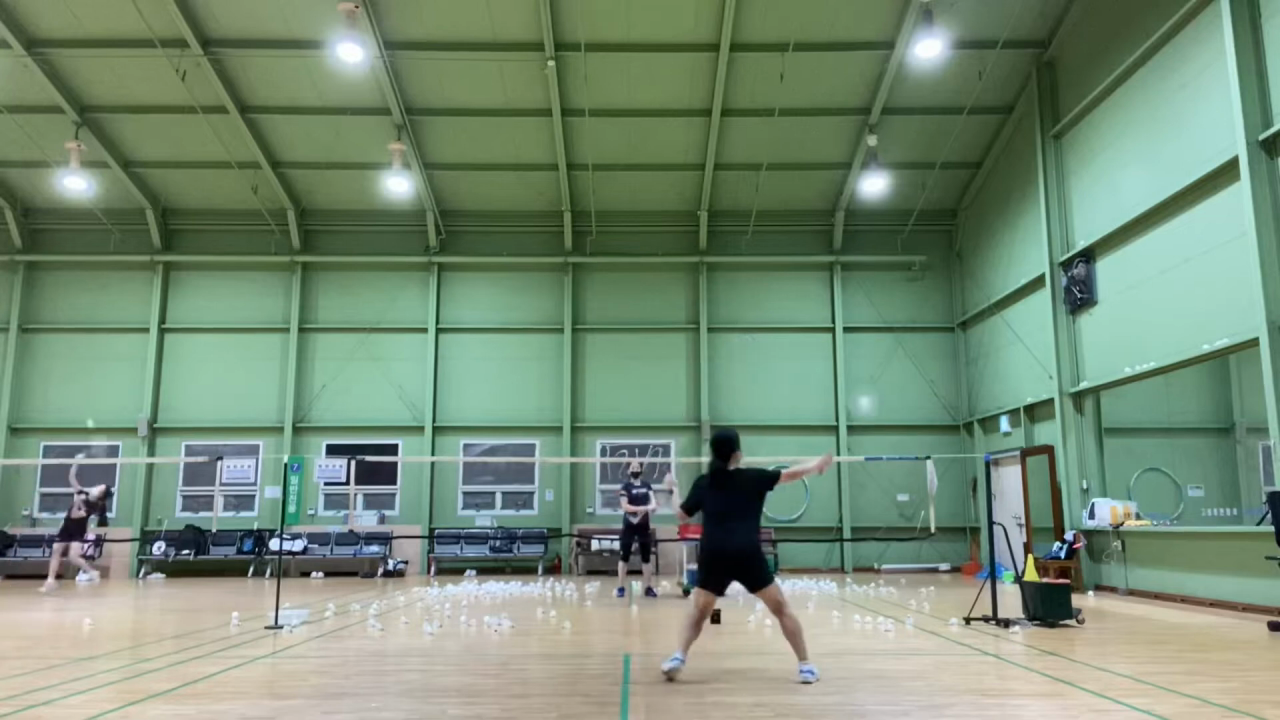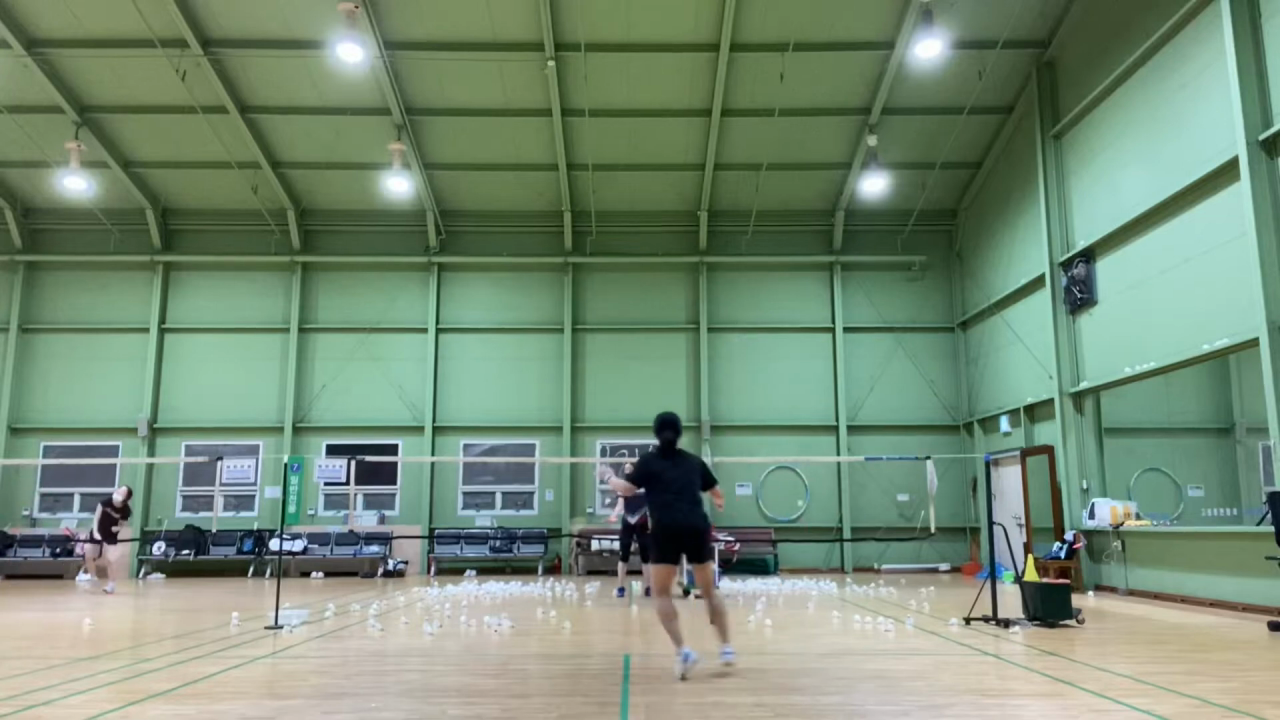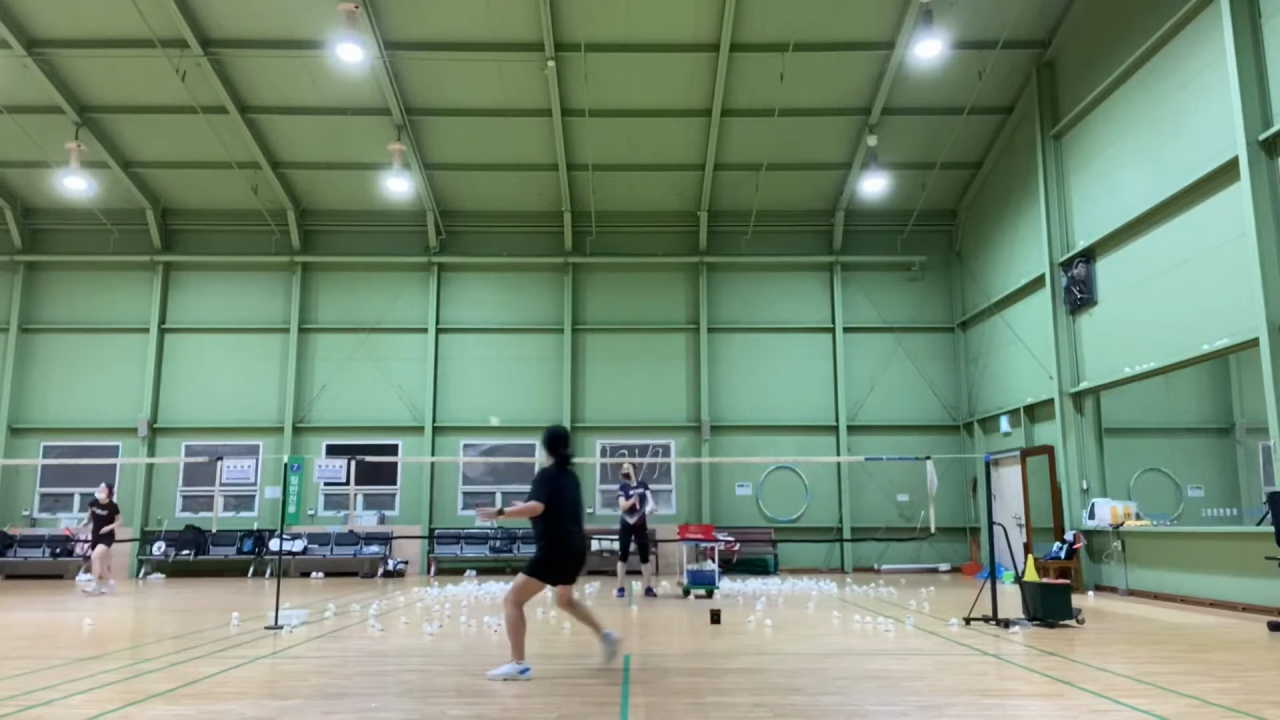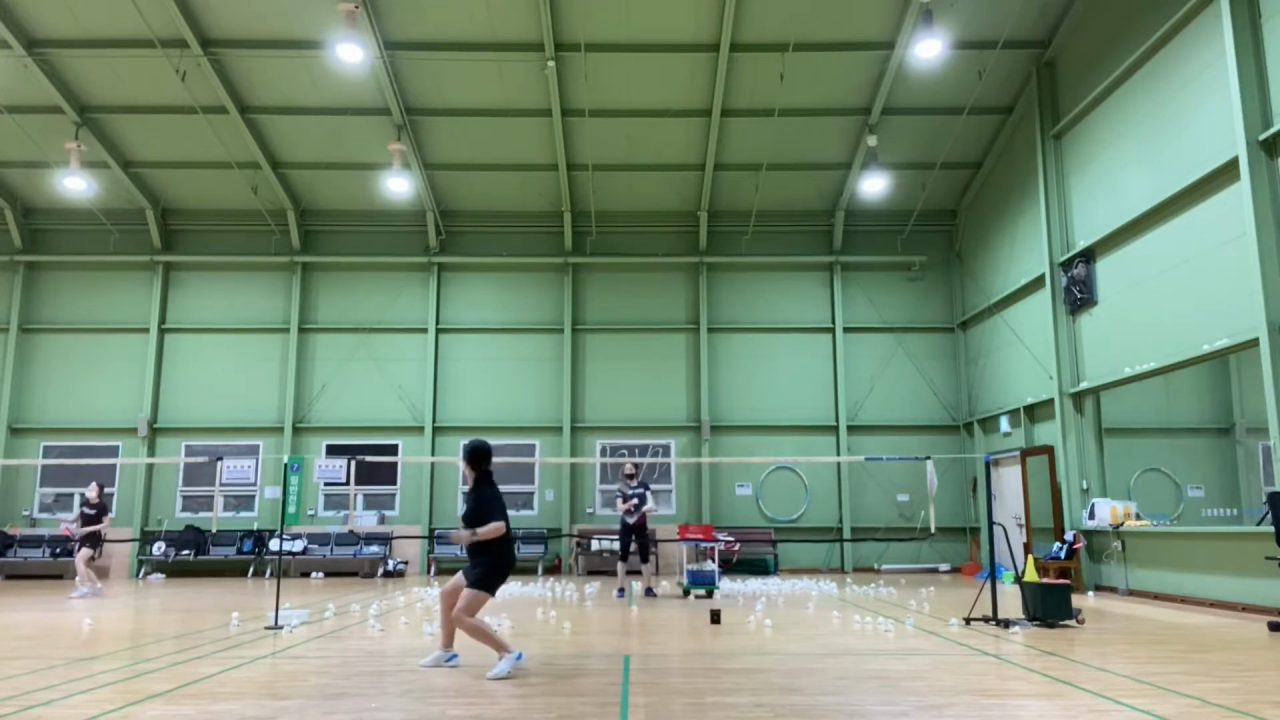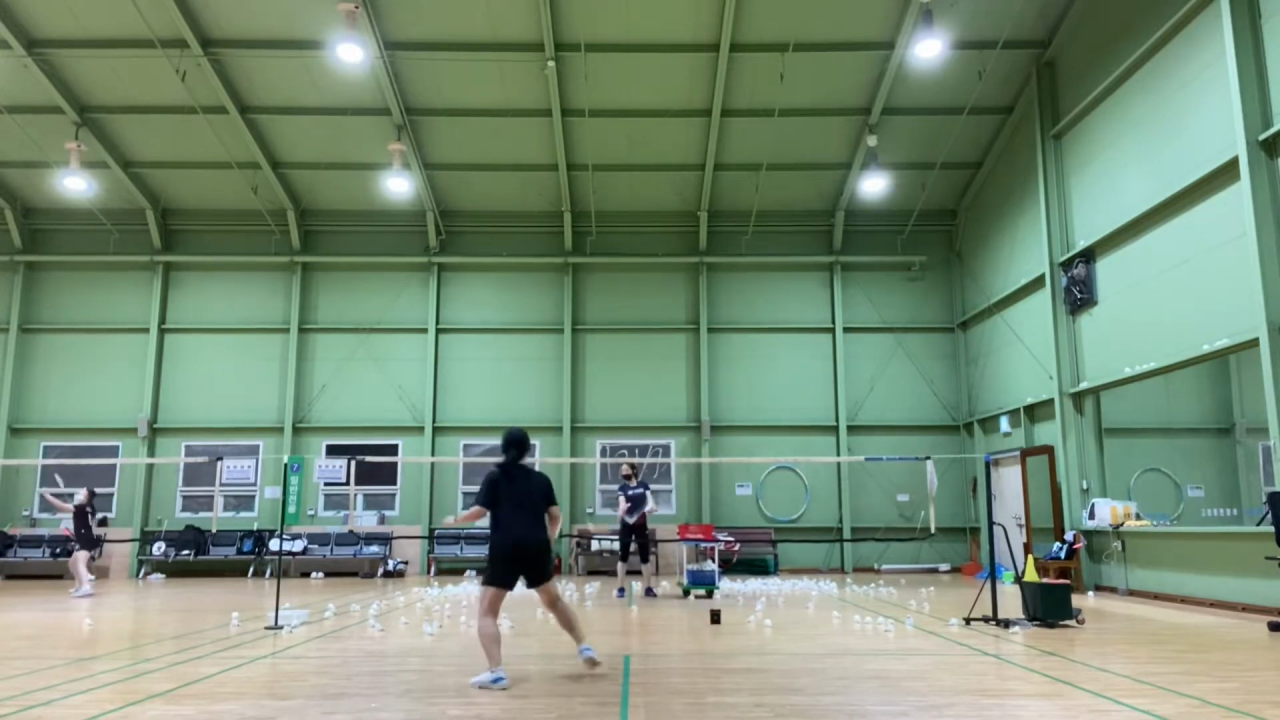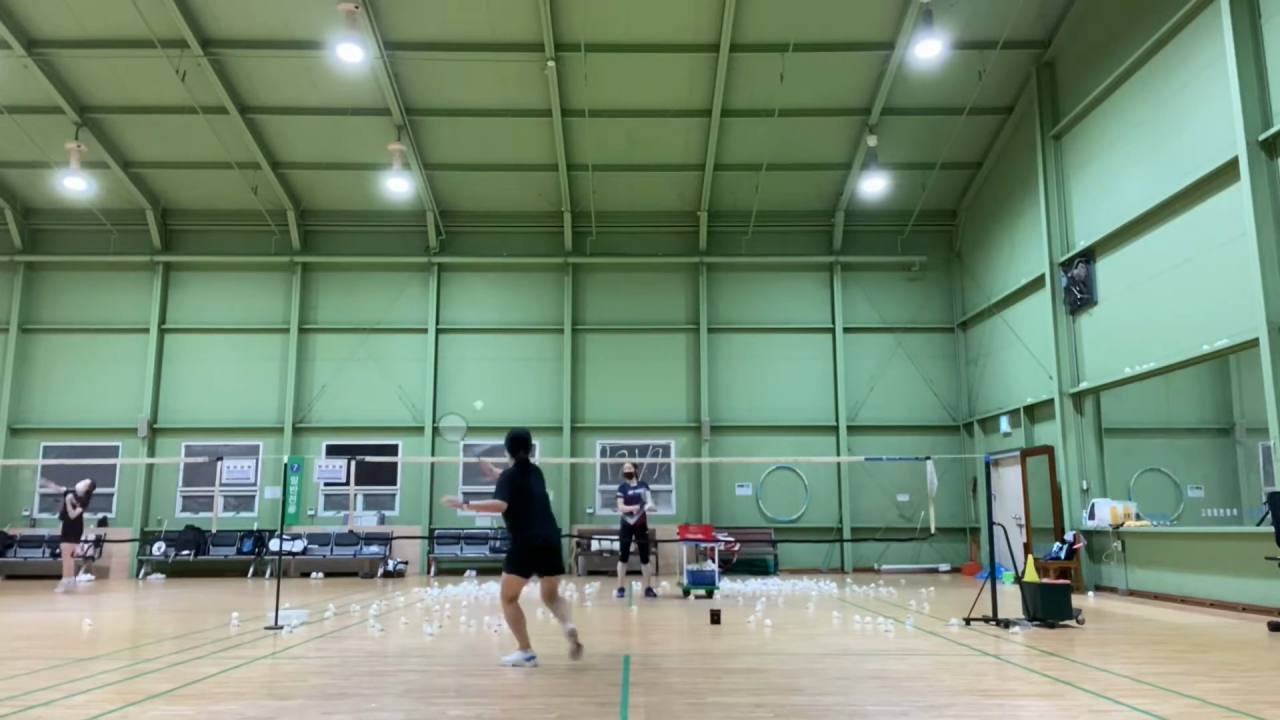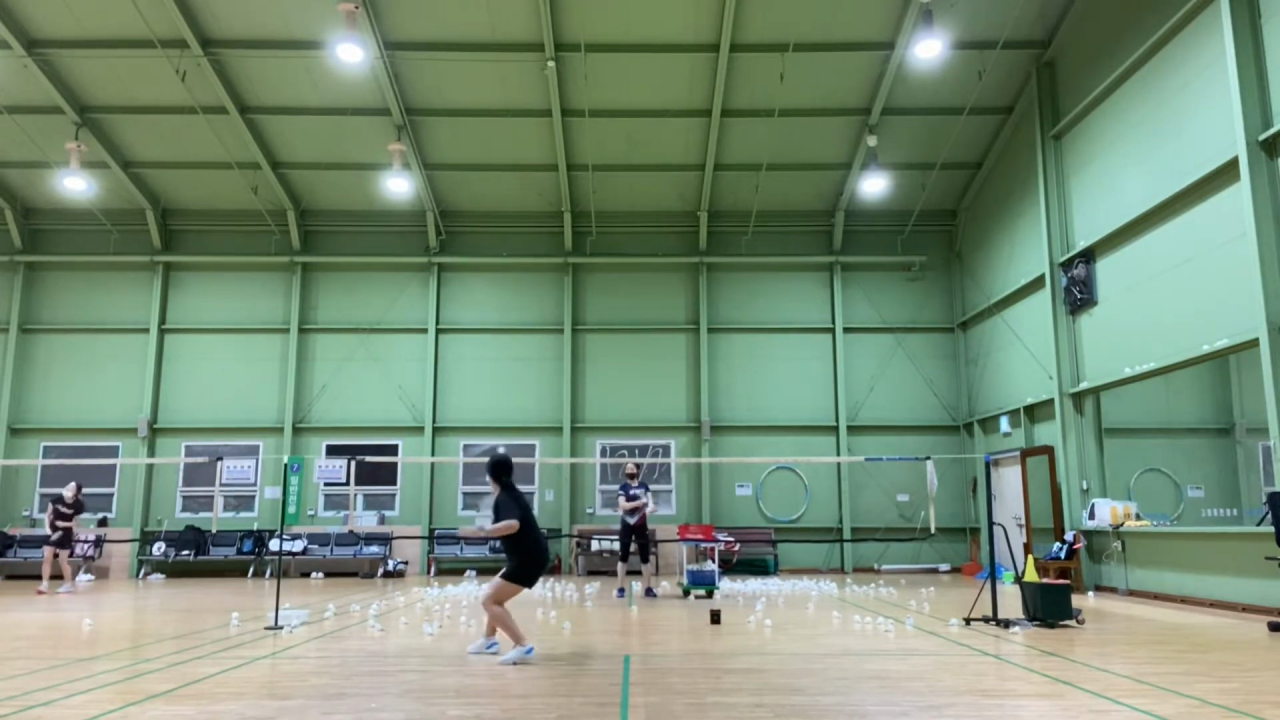
dt=0.5s
person 1, frame 1
left shoulder: (703, 483)
right shoulder: (755, 478)
left elbow: (682, 515)
right elbow: (788, 474)
left wrist: (674, 490)
right wrist: (817, 465)
left hip: (713, 556)
right hip: (749, 555)
left knee: (699, 611)
right knee: (781, 609)
left ankle: (678, 657)
right ankle: (805, 666)
person 1, frame 2
left shoulder: (648, 461)
right shoulder: (694, 461)
left elbow: (626, 489)
right elbow: (717, 494)
left wrist: (611, 478)
right wrist: (718, 502)
left hip: (666, 529)
right hip: (697, 527)
left knee: (662, 594)
right knee: (709, 591)
left ankle: (683, 651)
right ankle: (726, 648)
person 1, frame 3
left shoulder: (546, 474)
right shoulder: (570, 476)
left elbow: (537, 508)
left wrist: (501, 512)
right wrist: (522, 507)
left hip: (554, 551)
right hip: (576, 548)
left knee: (512, 601)
right knee: (564, 600)
left ankle: (518, 665)
right ankle: (605, 635)
person 1, frame 4
left shoulder: (486, 493)
right shoulder: (477, 486)
left elbow: (499, 527)
left wrist: (473, 534)
left hip: (494, 561)
right hip: (481, 561)
left knee: (461, 615)
right knee: (447, 594)
left ankle: (509, 654)
right ankle: (446, 652)
person 1, frame 5
left shoulder: (493, 478)
right shoulder: (541, 479)
left elbow: (478, 512)
right elbow: (555, 516)
left wrist: (455, 520)
right wrist: (548, 540)
left hip: (503, 551)
right hip: (537, 549)
left knee: (487, 615)
right knee: (554, 601)
left ankle: (495, 673)
right ankle: (584, 649)
person 1, frame 6
left shoulder: (509, 475)
right shoulder: (534, 471)
left elbow: (500, 505)
left wrist: (465, 504)
left hip: (525, 545)
right hip: (551, 541)
left knee: (508, 599)
right knee: (552, 597)
left ankle: (526, 652)
right ankle: (568, 627)
person 1, frame 7
left shoulder: (504, 498)
right shoulder: (511, 493)
left elbow: (513, 525)
left wrist: (482, 530)
left hip: (527, 560)
right hip: (532, 557)
left knee: (489, 601)
right knee: (495, 592)
left ankle: (523, 647)
right ankle: (489, 640)
